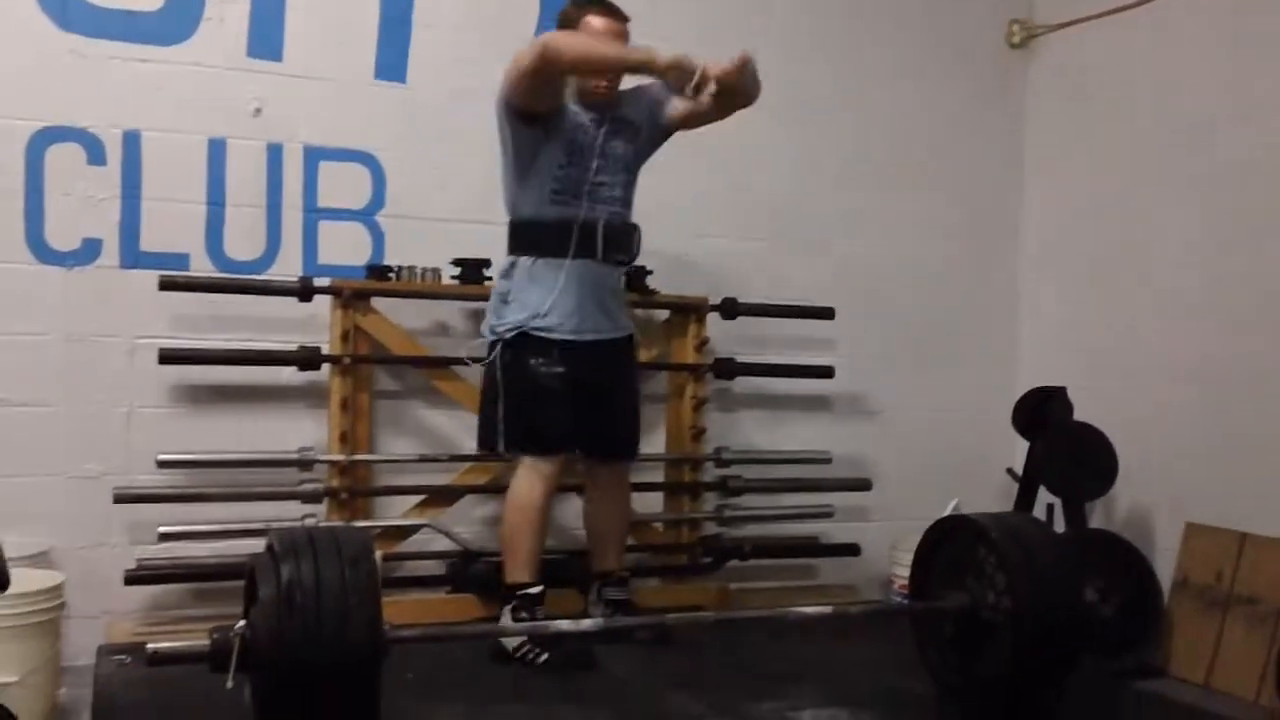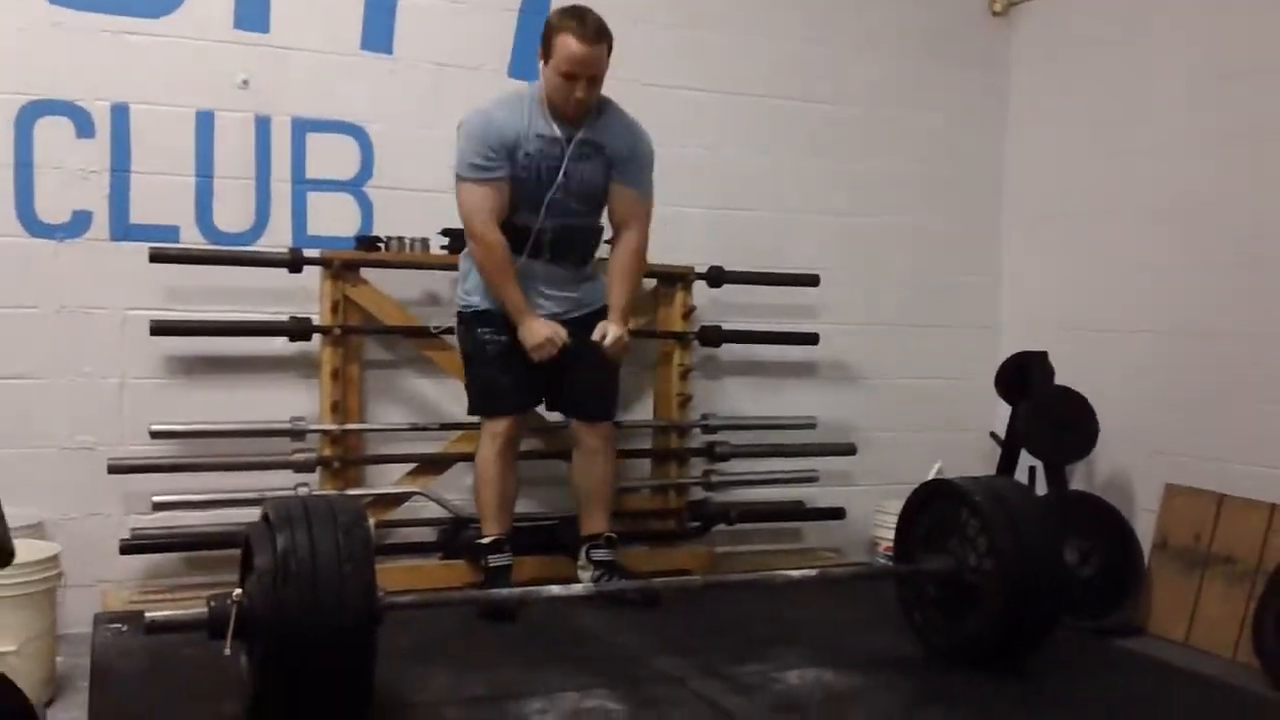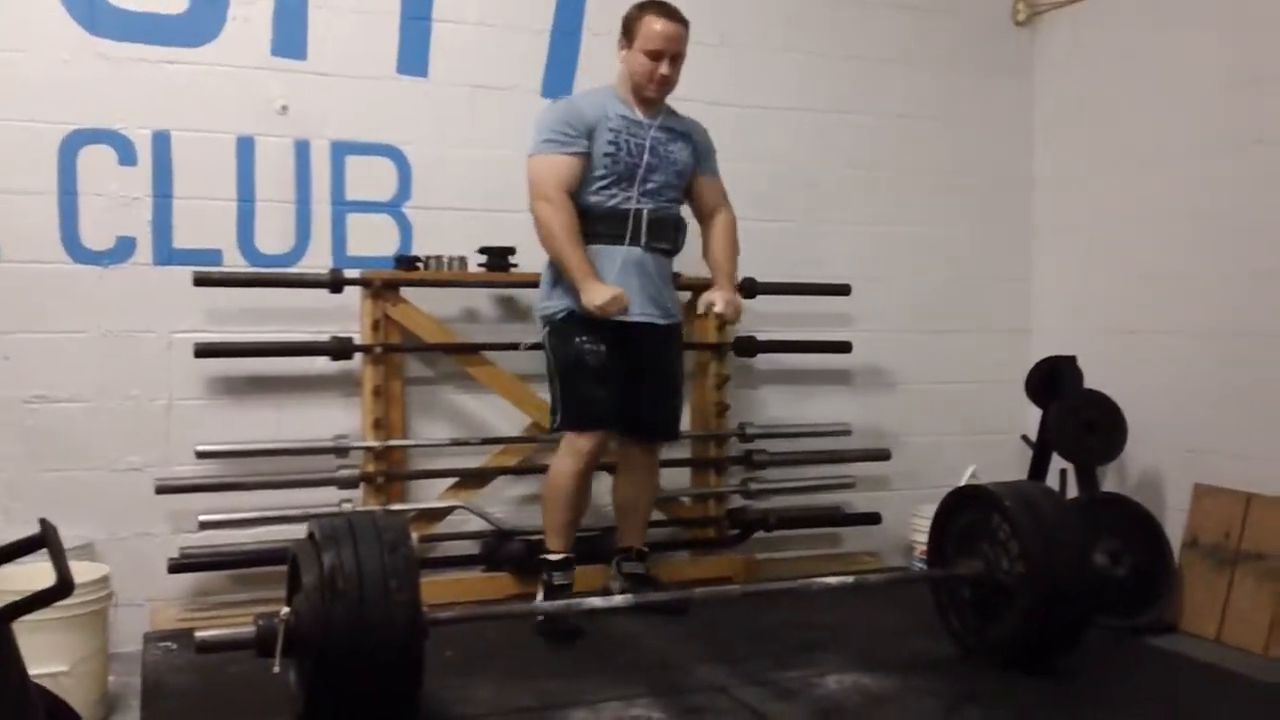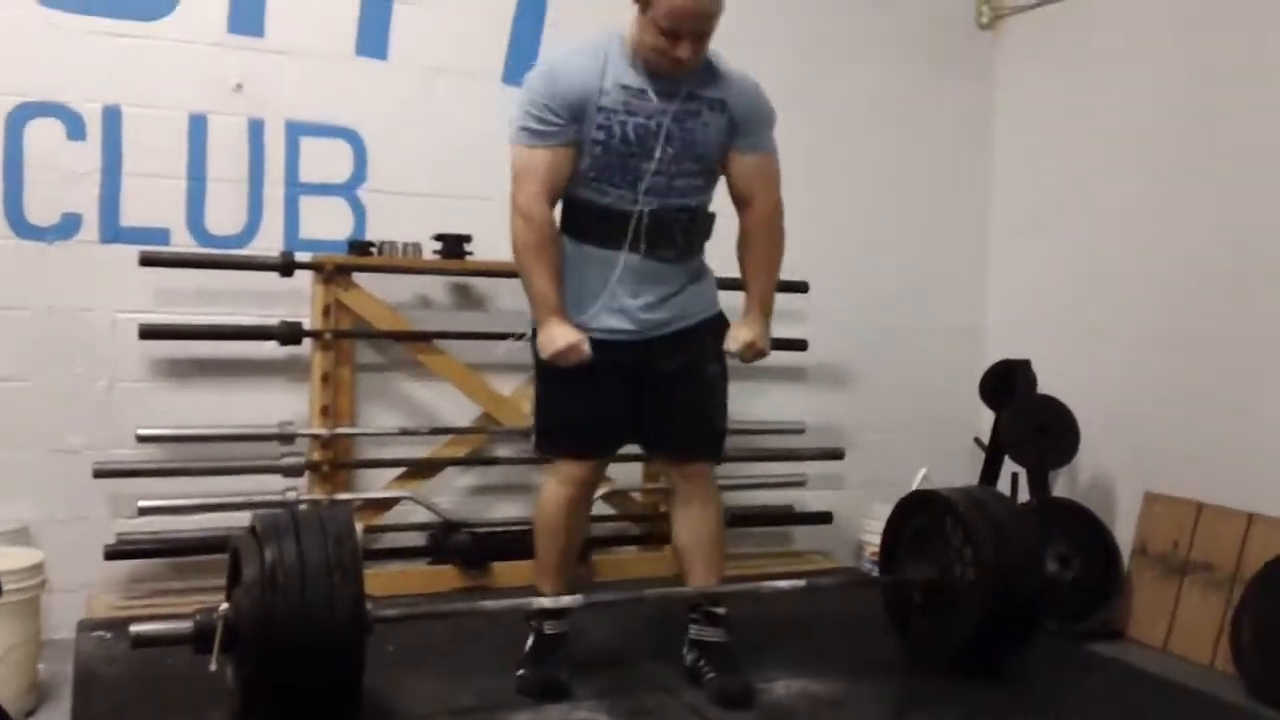
dt=1s
person 1, frame 1
left shoulder: (637, 112)
right shoulder: (533, 106)
left elbow: (725, 97)
left wrist: (734, 74)
right wrist: (659, 63)
left hip: (607, 325)
right hip: (535, 320)
left knee: (610, 464)
right knee: (541, 462)
left ankle: (609, 597)
right ankle: (522, 616)
person 1, frame 2
left shoulder: (625, 137)
right shoulder: (493, 125)
left elbow: (631, 233)
right elbow: (482, 231)
left wrist: (617, 318)
right wrist: (525, 320)
left hip: (580, 303)
right hip: (498, 304)
left knee: (596, 427)
right knee: (502, 425)
left ankle: (598, 556)
right ankle: (495, 563)
person 1, frame 3
left shoulder: (691, 134)
right shoulder: (574, 114)
left elbow: (717, 215)
right elbow: (549, 202)
left wrist: (724, 286)
right wrist: (591, 287)
left hip: (658, 313)
right hip: (587, 311)
left knee: (643, 444)
right knee: (585, 437)
left ankle: (630, 569)
right ankle: (555, 577)
person 1, frame 4
left shoulder: (740, 99)
right shoulder: (567, 80)
left elbow: (760, 208)
right elbow: (531, 205)
left wrist: (755, 314)
right wrist: (551, 318)
left hip: (684, 316)
right hip: (585, 316)
left knee: (693, 471)
right knee: (575, 470)
left ankle: (707, 632)
right ankle: (548, 630)
